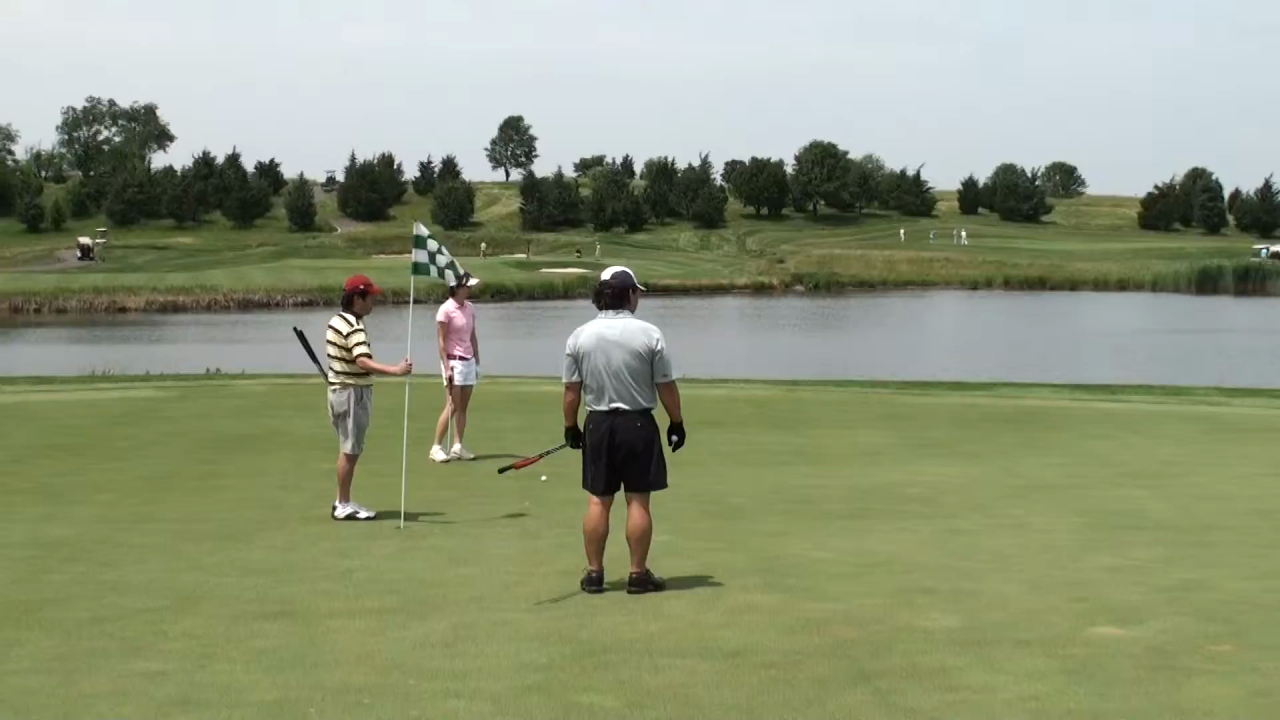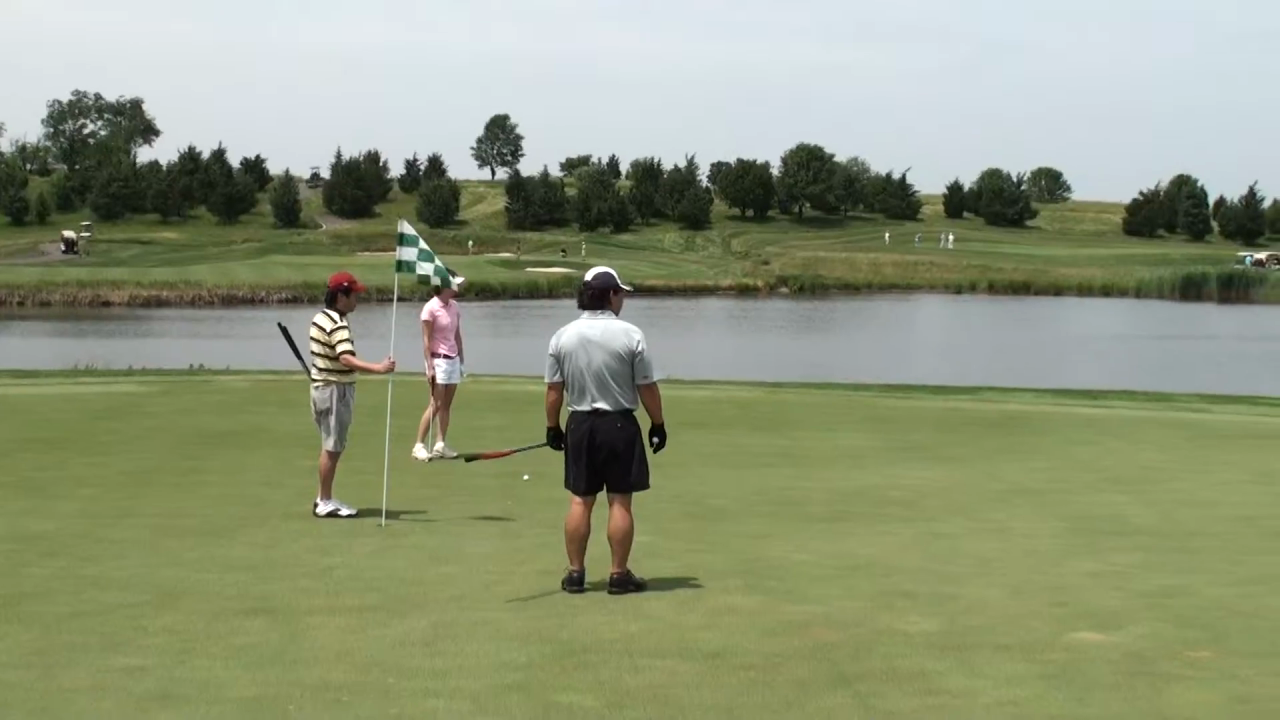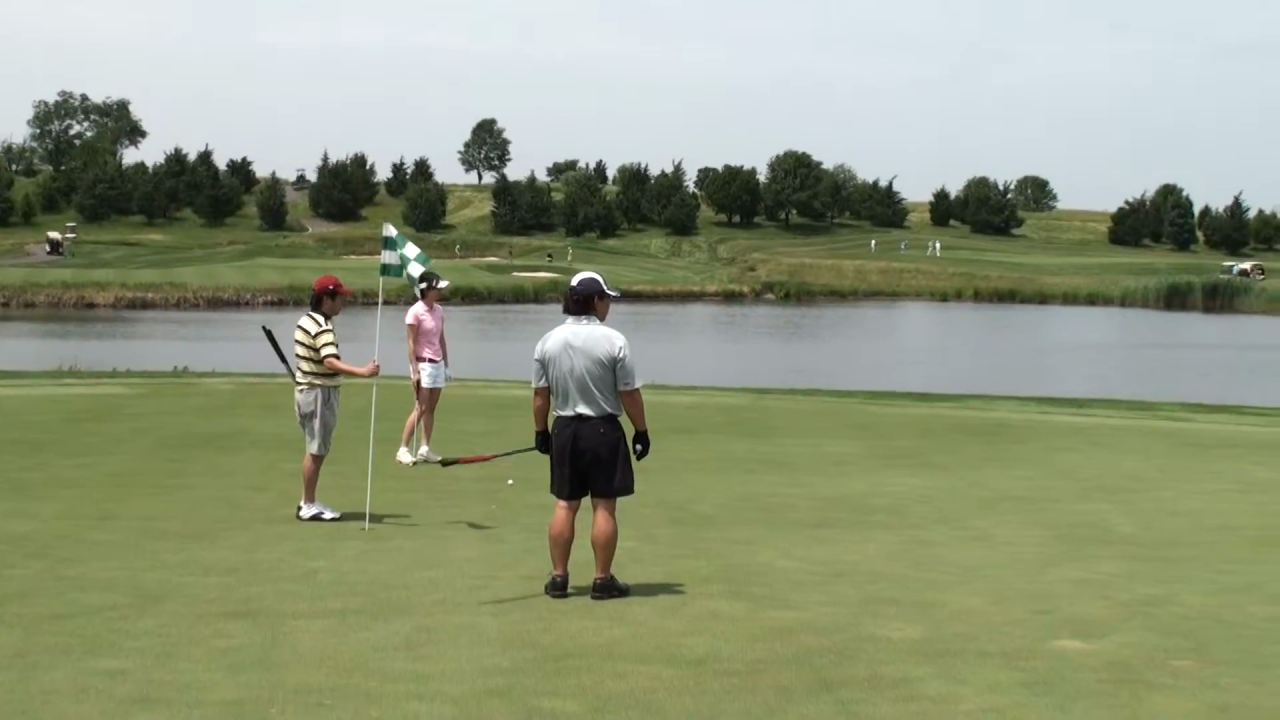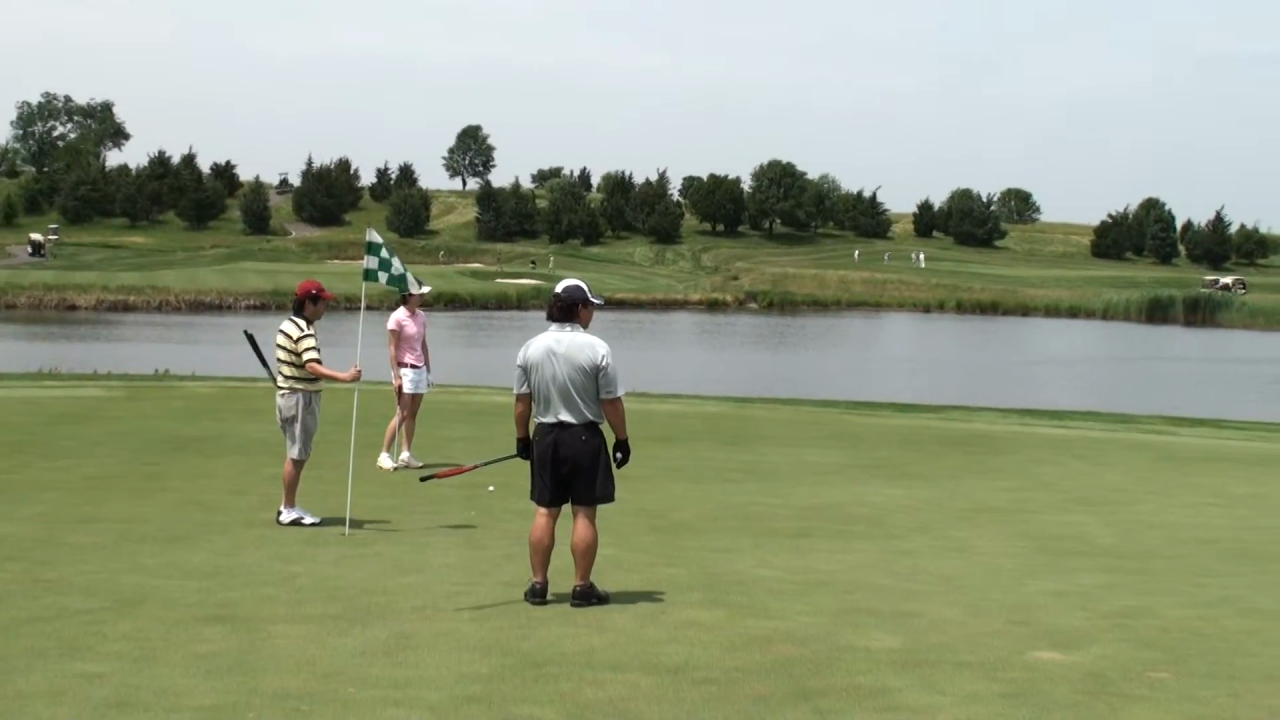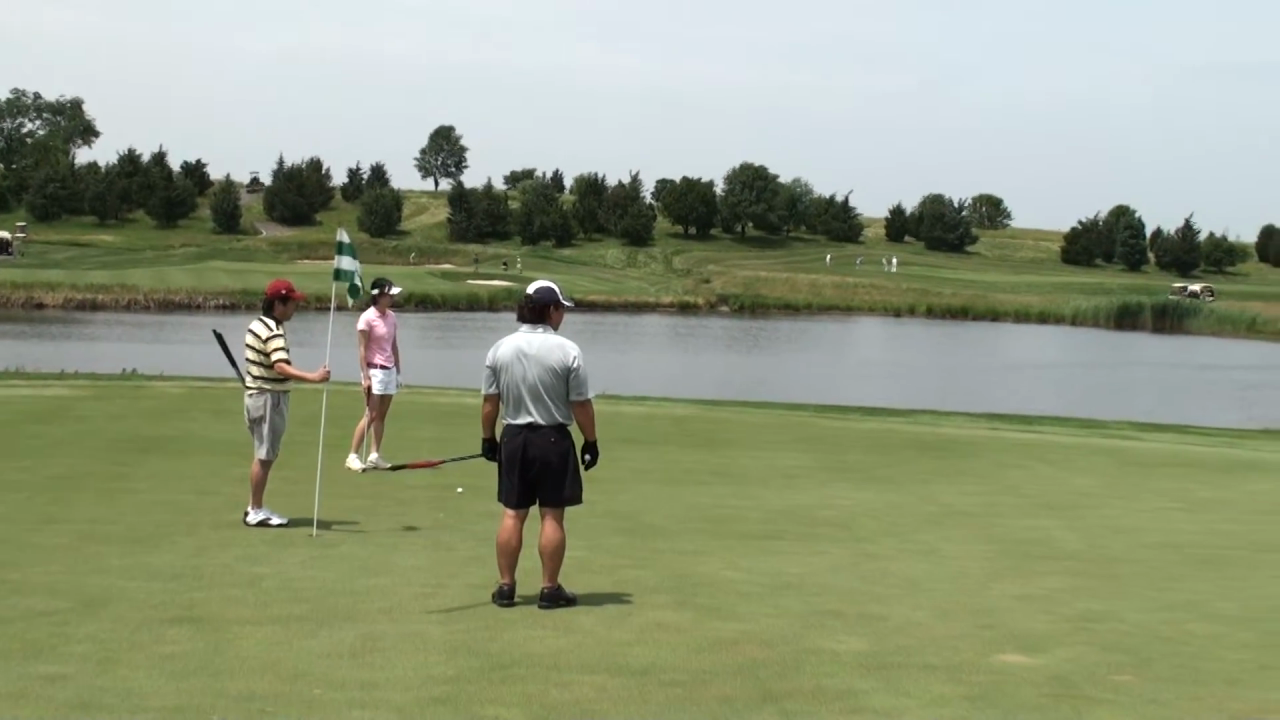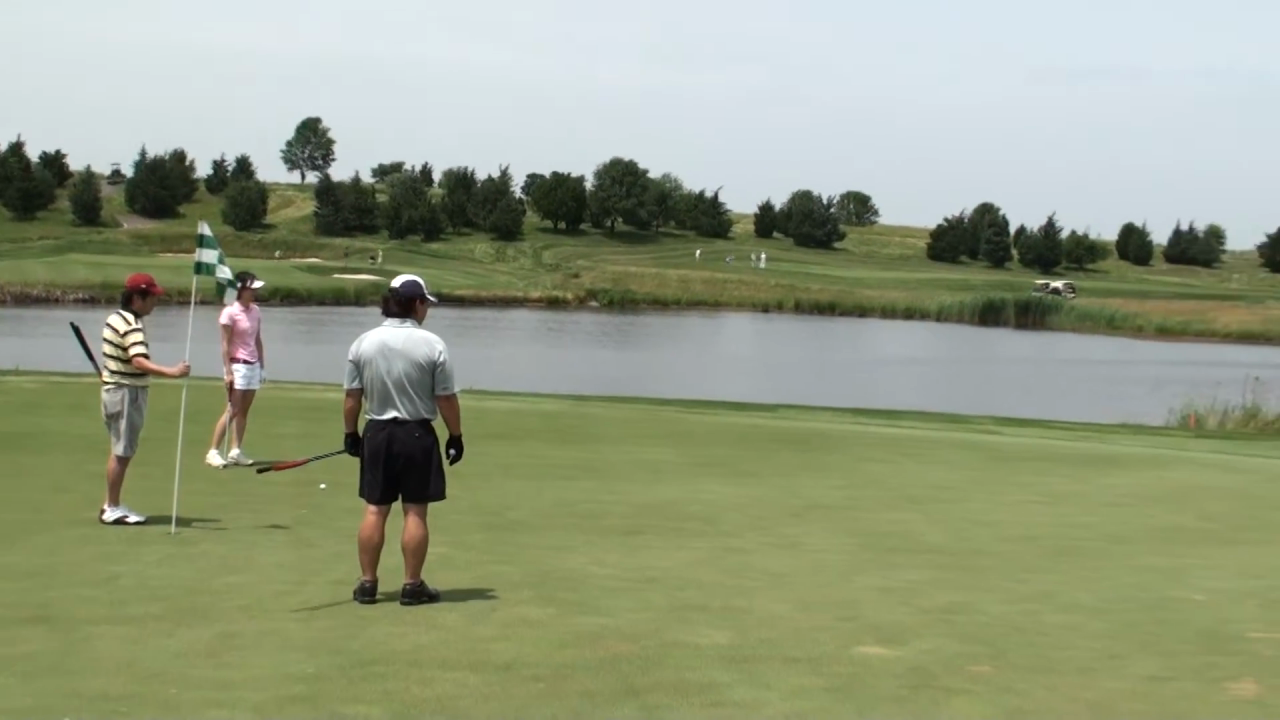
dt=0.5s
person 1, frame 1
left shoulder: (579, 336)
right shoulder: (649, 334)
left elbow: (571, 389)
right elbow: (666, 386)
left wrist: (571, 426)
right wrist: (676, 422)
left hip: (598, 424)
right hip: (638, 423)
left knee: (598, 500)
right knee: (638, 501)
left ankle: (594, 573)
right ankle: (638, 574)
person 1, frame 2
left shoulder: (563, 336)
right shoulder: (630, 334)
left elbow: (554, 390)
right elbow: (647, 388)
left wrist: (552, 427)
right wrist: (658, 424)
left hip: (580, 425)
right hip: (619, 424)
left knee: (580, 500)
right knee: (620, 501)
left ankle: (575, 572)
right ankle: (619, 574)
person 1, frame 3
left shoulder: (548, 341)
right shoulder: (613, 340)
left elbow: (540, 395)
right elbow: (630, 394)
left wrist: (541, 431)
right wrist: (641, 431)
left hip: (564, 430)
right hip: (603, 430)
left knee: (564, 505)
right knee: (604, 507)
left ankle: (558, 577)
right ankle: (603, 579)
person 1, frame 4
left shoulder: (531, 347)
right shoulder: (596, 348)
left elbow: (522, 401)
right elbow: (611, 402)
left wrist: (522, 437)
right wrist: (622, 439)
left hip: (545, 436)
right hip: (585, 437)
left knee: (545, 512)
right knee: (584, 514)
left ankle: (538, 584)
right ankle: (582, 587)
person 1, frame 5
left shoulder: (500, 348)
right shoulder: (567, 350)
left elbow: (489, 401)
right elbow: (581, 404)
left wrist: (488, 438)
right wrist: (591, 441)
left hip: (514, 438)
right hip: (554, 439)
left knee: (512, 514)
right knee: (552, 516)
left ankle: (505, 586)
right ankle: (550, 589)
person 1, frame 6
left shoulder: (363, 342)
right shoulder: (432, 344)
left elbow: (352, 396)
right elbow: (446, 398)
left wrist: (350, 433)
right wrist: (455, 436)
left hip: (377, 433)
right hip: (417, 434)
left knee: (374, 509)
right knee: (415, 512)
left ankle: (367, 583)
right ankle: (412, 585)
person 2, frame 1
left shoulder: (337, 320)
right shoulder: (353, 327)
right elbow: (362, 361)
right wrist: (395, 370)
left hip: (341, 389)
right hip: (352, 393)
left knee: (348, 449)
right knee: (350, 451)
left ankle: (342, 501)
right ankle: (343, 505)
person 2, frame 2
left shoulder: (321, 317)
right shoulder: (337, 324)
right elbow: (346, 359)
right wrist: (378, 368)
left hip: (324, 386)
right hip: (335, 389)
left knee: (331, 446)
right knee: (332, 448)
left ankle: (324, 498)
right ankle: (325, 502)
person 2, frame 3
left shoulder: (306, 320)
right shoulder: (322, 327)
right elbow: (330, 362)
right wrist: (362, 372)
left hip: (308, 389)
right hip: (319, 393)
left knee: (315, 450)
right knee: (317, 451)
left ankle: (308, 502)
right ankle: (308, 506)
person 2, frame 4
left shoulder: (288, 324)
right shoulder: (304, 331)
right elbow: (312, 367)
right wrist: (344, 377)
left hip: (290, 394)
right hip: (301, 397)
left knee: (296, 454)
right knee: (297, 455)
left ankle: (288, 506)
right ankle: (288, 510)
person 2, frame 5
left shoulder: (258, 324)
right shoulder: (273, 331)
right elbow: (280, 367)
right wrist: (313, 377)
left hip: (258, 394)
right hip: (269, 397)
left knee: (263, 455)
right knee: (265, 456)
left ankle: (255, 507)
right ankle: (255, 511)
person 2, frame 6
left shoulder: (116, 318)
right shoulder: (131, 325)
right elbow: (139, 362)
right wrist: (172, 372)
left hip: (116, 390)
right hip: (126, 393)
left knee: (121, 451)
right knee: (122, 452)
left ankle: (111, 505)
right ankle: (112, 509)
person 3, frame 1
left shoulder: (469, 308)
right shoulder: (446, 309)
right elbow: (441, 340)
left wrist: (477, 361)
right wrist: (446, 367)
left hip: (469, 361)
right hip: (454, 362)
left knee: (463, 407)
right knee: (452, 406)
left ankle: (458, 446)
right ankle: (436, 447)
person 3, frame 2
left shoulder: (455, 306)
right shoulder: (430, 308)
right elbow: (426, 339)
left wrist: (461, 360)
right wrist: (429, 366)
left hip: (453, 359)
right hip: (439, 360)
left knee: (447, 405)
right knee: (435, 405)
left ankle: (440, 445)
right ankle: (419, 446)
person 3, frame 3
left shoulder: (439, 310)
right shoulder: (415, 312)
right elbow: (411, 343)
left wrist: (446, 364)
right wrist: (414, 370)
left hip: (438, 364)
right hip: (423, 364)
left knee: (431, 409)
right knee: (420, 409)
left ankle: (424, 449)
right ankle: (403, 449)
person 3, frame 4
left shoulder: (421, 316)
right shoulder: (397, 317)
right elbow: (392, 349)
left wrist: (428, 370)
right wrist: (396, 376)
left hip: (420, 369)
right hip: (405, 370)
left knee: (412, 414)
right knee: (402, 414)
left ankle: (406, 454)
right ankle: (384, 455)
person 3, frame 5
left shoulder: (391, 317)
right shoulder: (367, 318)
right elbow: (362, 349)
left wrist: (398, 371)
right wrist: (365, 376)
left hip: (390, 371)
right hip: (375, 371)
left knee: (381, 416)
right knee: (370, 415)
left ankle: (374, 455)
right ankle: (352, 456)
person 3, frame 6
left shoulder: (255, 311)
right shoulder: (230, 311)
right elbow: (225, 344)
left wrist: (262, 365)
right wrist: (228, 371)
left hip: (253, 366)
right hip: (238, 366)
left knee: (244, 411)
right knee: (232, 411)
left ankle: (235, 451)
right ankle: (213, 452)
